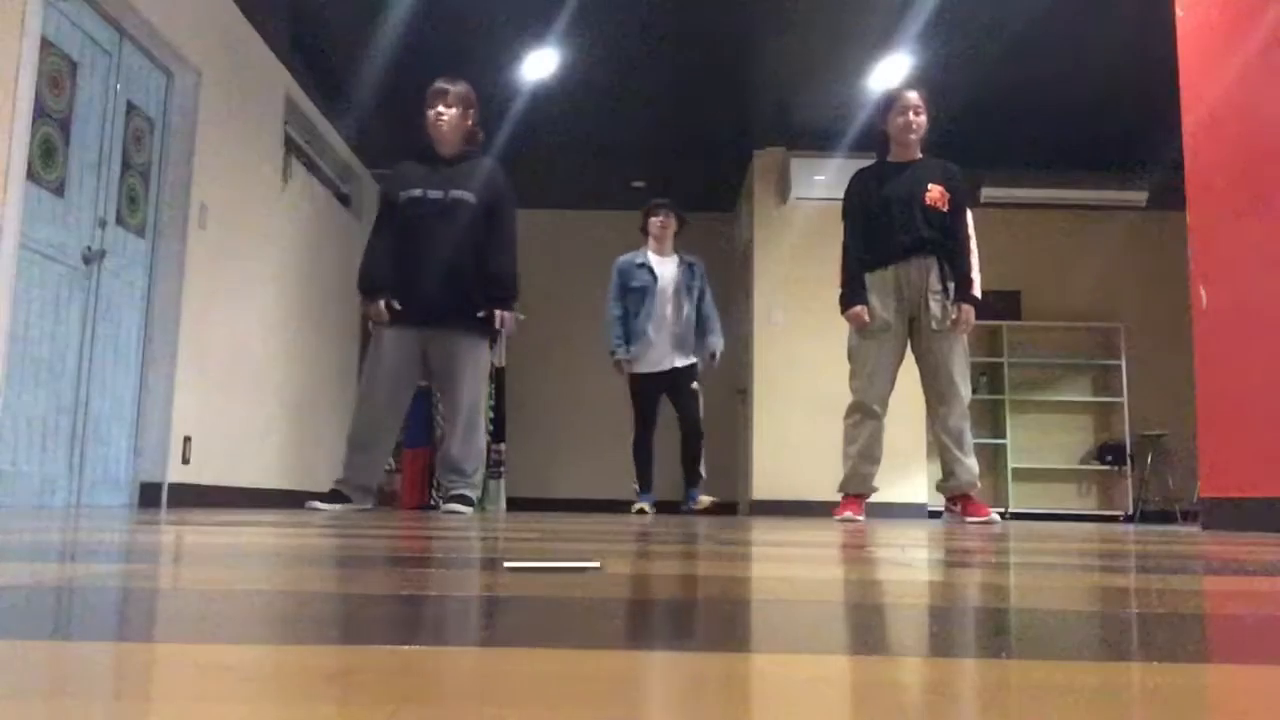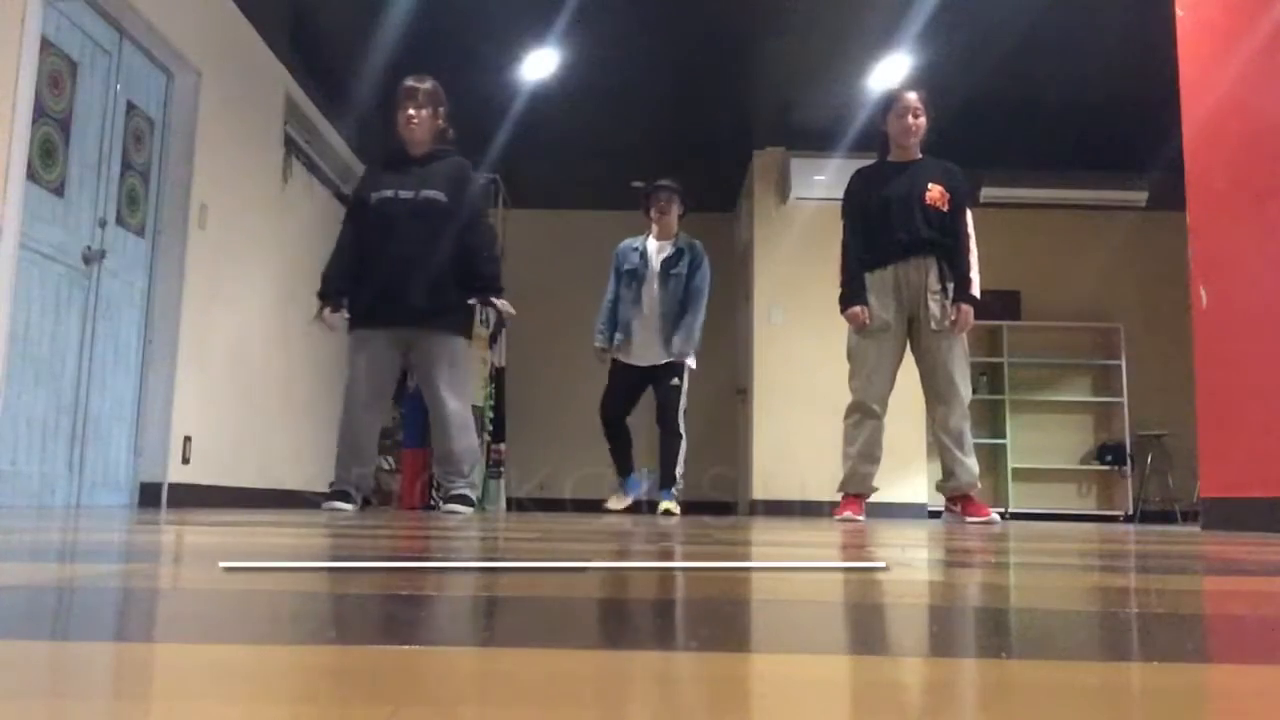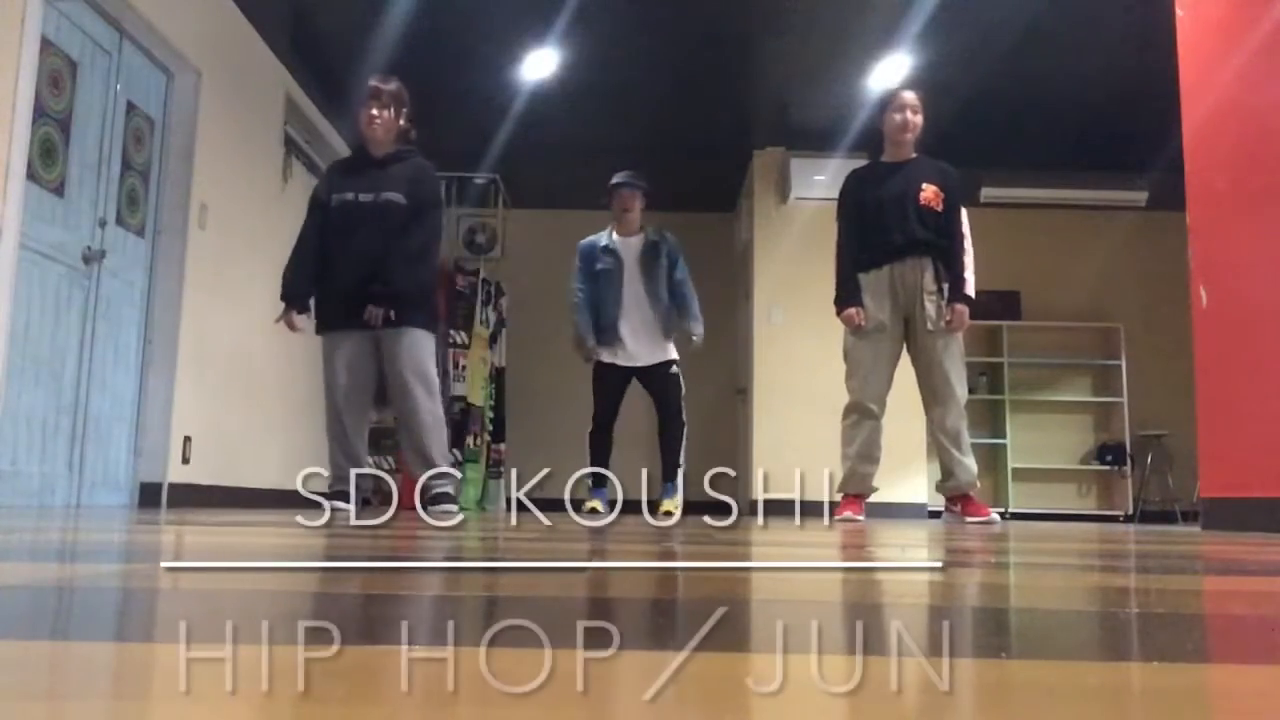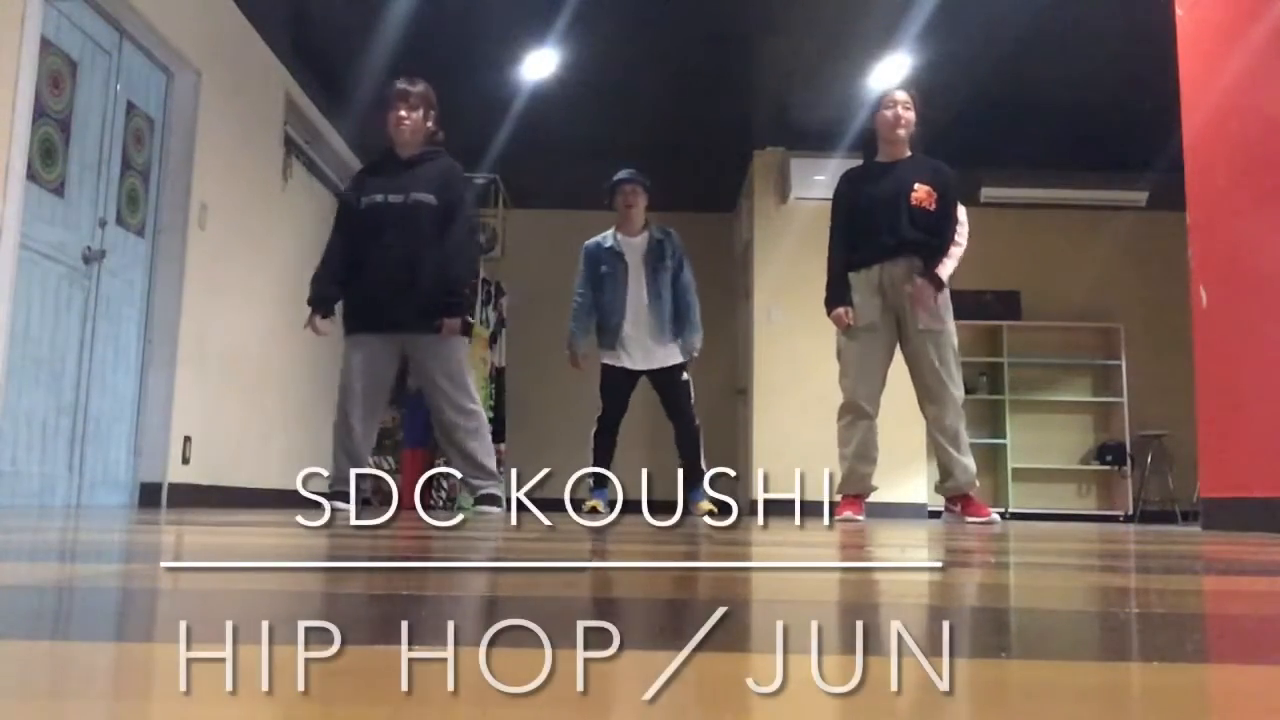
dt=0.5s
person 1, frame 1
left shoulder: (487, 176)
right shoulder: (404, 174)
left elbow: (501, 243)
right elbow: (383, 238)
left wrist: (502, 298)
right wrist: (374, 289)
left hip: (463, 314)
right hip: (401, 311)
left knee: (464, 407)
right knee: (376, 402)
left ankle: (460, 490)
right ankle: (353, 488)
person 1, frame 2
left shoulder: (459, 174)
right shoulder: (375, 176)
left elbow: (477, 237)
right elbow: (350, 240)
left wrist: (489, 289)
right wrist: (333, 293)
left hip: (439, 312)
right hip: (373, 311)
left knee: (450, 406)
right knee: (361, 404)
left ankle: (459, 489)
right ankle: (348, 488)
person 1, frame 3
left shoulder: (419, 174)
right shoulder: (337, 176)
left elbow: (421, 245)
right elbow: (311, 241)
left wrist: (388, 296)
right wrist: (296, 295)
left hip: (404, 310)
right hip: (343, 311)
left knee: (418, 400)
right knee: (344, 406)
left ankle: (439, 486)
right ankle: (346, 489)
person 1, frame 4
left shoulder: (448, 175)
right shoulder: (366, 179)
left elbow: (462, 245)
right elbow: (340, 244)
left wrist: (455, 304)
right wrist: (322, 299)
left hip: (432, 316)
right hip: (369, 316)
left knee: (457, 406)
right knee: (354, 405)
left ankle: (486, 490)
right ankle: (344, 489)
person 2, frame 1
left shoulder: (947, 176)
right shoulder: (865, 181)
left elbow: (962, 240)
right elbow: (853, 244)
left wrist: (967, 295)
right wrist: (852, 297)
left hip: (938, 286)
right hip: (880, 287)
left knee: (951, 396)
right knee: (868, 395)
left ankle: (961, 493)
right ankle: (854, 493)
person 2, frame 2
left shoulder: (947, 176)
right shoulder: (865, 180)
left elbow: (962, 240)
right elbow: (852, 243)
left wrist: (966, 294)
right wrist: (852, 297)
left hip: (937, 286)
right hip: (880, 286)
left knee: (951, 395)
right knee: (868, 394)
left ankle: (960, 492)
right ankle: (854, 492)
person 2, frame 3
left shoulder: (942, 175)
right shoulder: (859, 181)
left elbow: (957, 239)
right elbow: (847, 245)
left wrist: (961, 293)
right wrist: (846, 298)
left hip: (932, 285)
right hip: (875, 286)
left knee: (947, 394)
right knee: (865, 395)
left ankle: (960, 493)
right ankle: (854, 493)
person 2, frame 4
left shoulder: (936, 174)
right shoulder: (853, 181)
left elbow: (958, 232)
right elbow: (838, 244)
left wrist: (935, 276)
right wrist: (836, 297)
left hip: (925, 286)
right hip: (865, 286)
left knee: (943, 393)
right knee: (859, 395)
left ankle: (959, 492)
right ankle: (853, 493)
person 3, frame 1
left shoulder: (693, 267)
right shoulder: (627, 265)
left elbow: (706, 308)
right elbow: (616, 311)
left wrist: (714, 340)
right wrist: (619, 350)
left hip: (683, 359)
right hip: (642, 362)
left knee: (692, 423)
right knee: (643, 429)
left ankle: (693, 491)
right ankle: (644, 495)
person 3, frame 2
left shoulder: (694, 253)
right shoulder: (627, 250)
left elbow: (697, 301)
right elbow: (613, 297)
left wrist: (685, 342)
right wrist: (603, 337)
left hip: (672, 355)
right hip: (628, 351)
left knee: (670, 421)
right knee: (611, 412)
left ankle: (669, 492)
right ankle: (629, 480)
person 3, frame 3
left shoulder: (664, 244)
right shoulder: (591, 248)
left elbow: (682, 288)
right elbow: (581, 295)
left wrist: (693, 324)
right wrist: (584, 336)
left hip: (657, 349)
right hip: (610, 352)
left knee: (672, 415)
right knee: (602, 421)
left ankle: (671, 489)
right ankle: (598, 492)
person 3, frame 4
left shoulder: (669, 242)
right shoulder: (596, 249)
left elbow: (685, 293)
right elbow: (584, 298)
left wrist: (692, 337)
right wrist: (576, 340)
left hip: (666, 351)
right hip: (617, 353)
left knee: (685, 419)
right knee: (608, 422)
left ankle: (697, 492)
right ankle: (598, 492)
